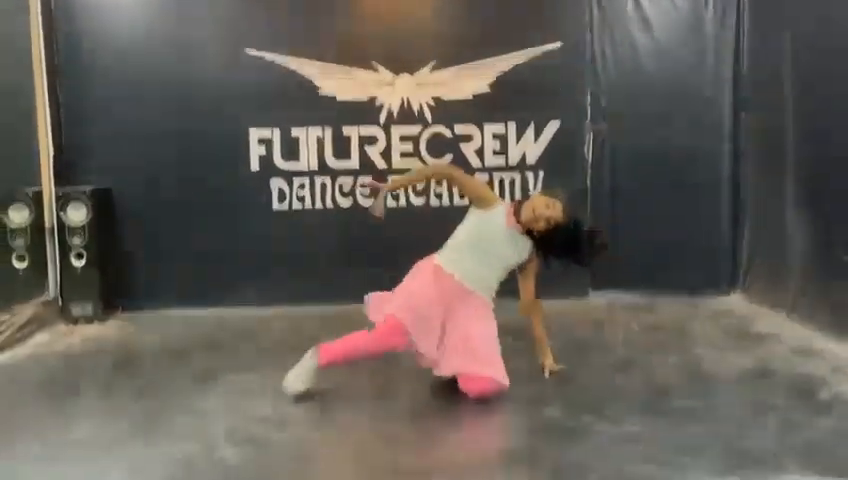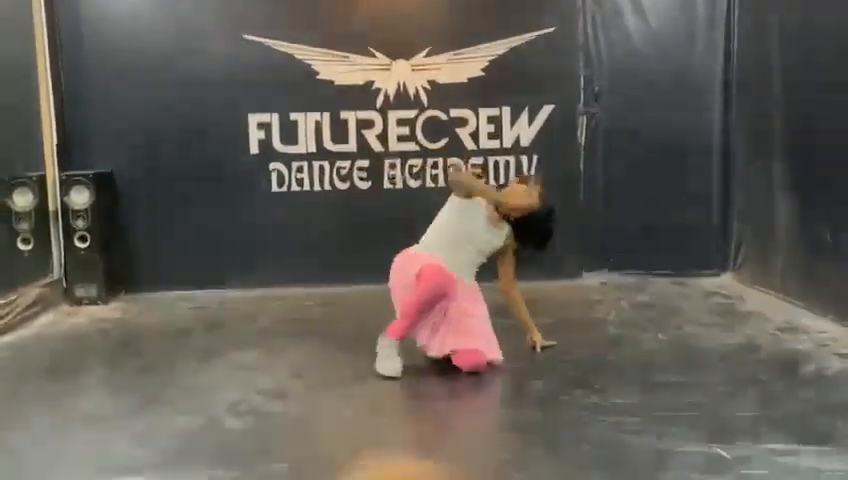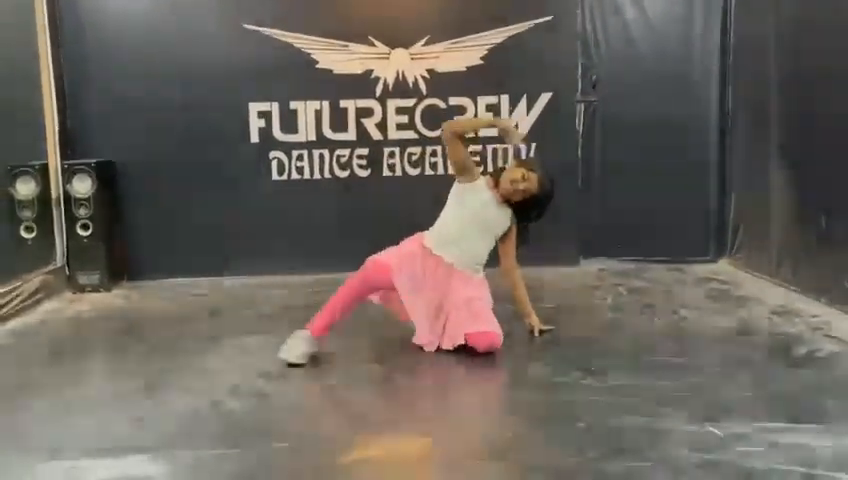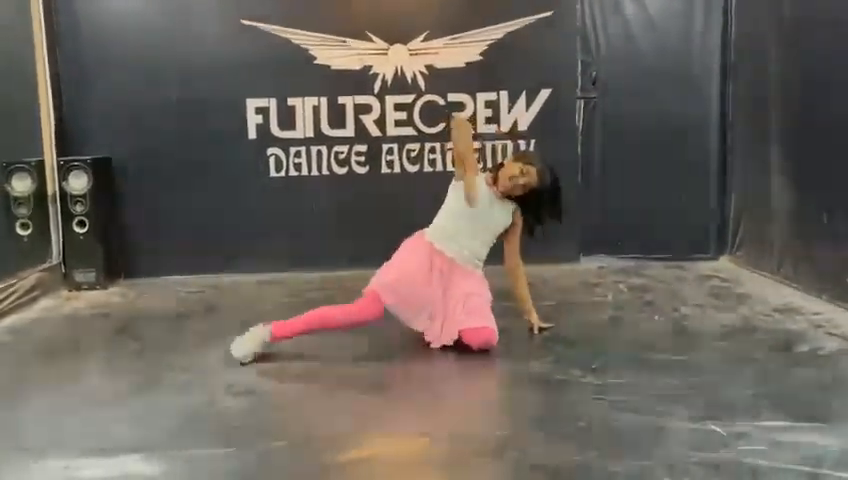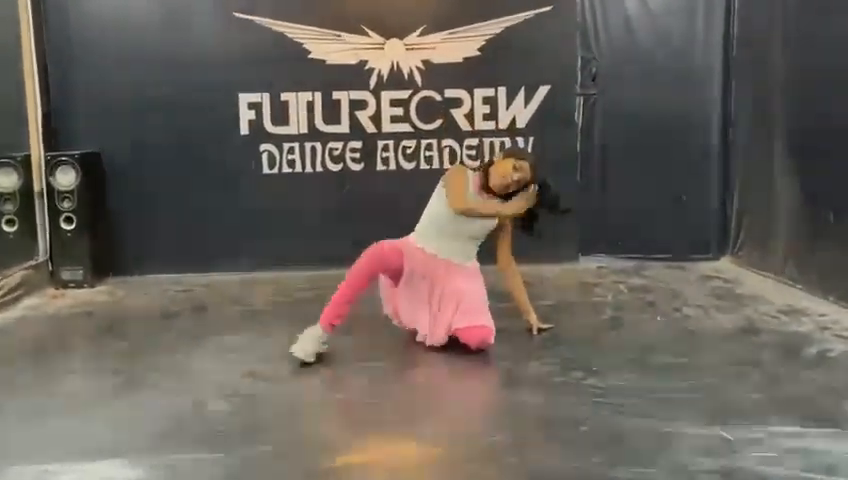
dt=0.2s
person 1, frame 1
left shoulder: (531, 252)
right shoulder: (489, 201)
left elbow: (530, 302)
right elbow: (446, 171)
left wrist: (545, 353)
right wrist: (396, 184)
left hip: (472, 306)
right hip: (436, 280)
left knee: (482, 387)
right knee: (390, 340)
left ankle: (449, 357)
right ankle: (319, 357)
person 1, frame 2
left shoulder: (506, 236)
left elbow: (510, 285)
left wrist: (532, 330)
left hip: (460, 288)
left knee: (474, 361)
right knee: (439, 278)
left ankle: (442, 341)
right ankle: (392, 338)
person 1, frame 3
left shoulder: (511, 218)
right shoulder: (471, 179)
left elbow: (510, 267)
right elbow: (449, 130)
left wrist: (530, 315)
right wrist: (498, 124)
left hip: (465, 279)
right hip: (427, 256)
left knee: (488, 343)
right knee: (374, 271)
left ankle: (454, 321)
right ankle: (310, 335)
person 1, frame 4
left shoulder: (514, 214)
right shoulder: (469, 175)
left elbow: (513, 263)
right elbow: (458, 122)
left wrist: (530, 313)
right wrist: (469, 175)
left hip: (464, 276)
right hip: (426, 255)
left knee: (483, 340)
right knee: (368, 310)
left ankle: (435, 314)
right ankle: (268, 332)
person 1, frame 5
left shoulder: (502, 214)
right shoulder: (460, 175)
left elbow: (507, 262)
right elbow: (460, 206)
left wrist: (530, 313)
right wrist: (507, 208)
left hip: (458, 273)
right hip: (417, 255)
left knee: (479, 339)
right knee: (378, 254)
left ankle: (441, 318)
right ankle: (321, 330)
